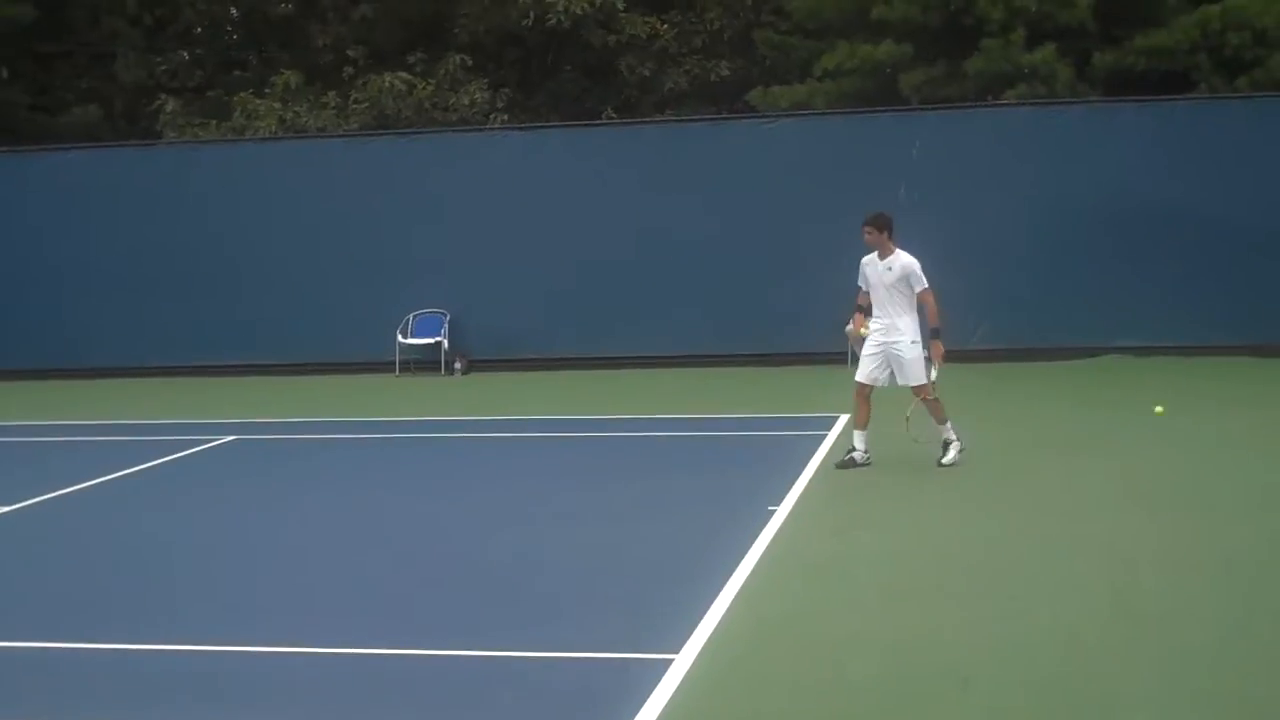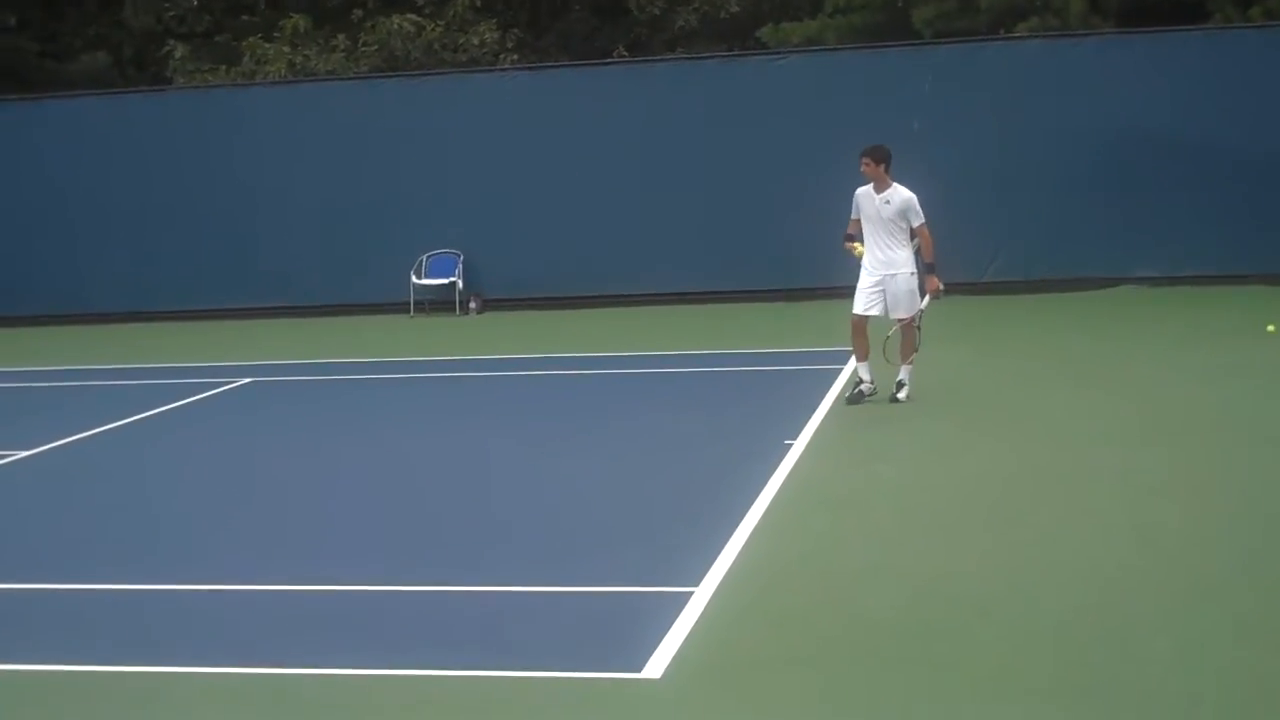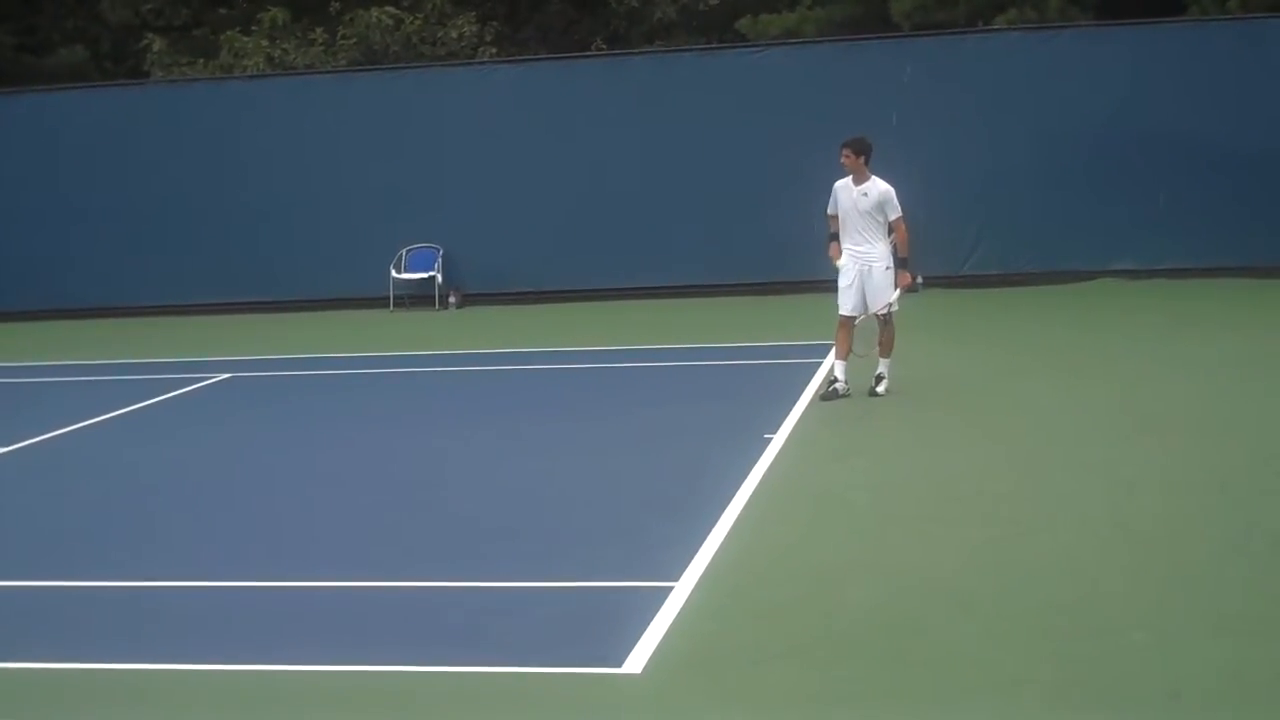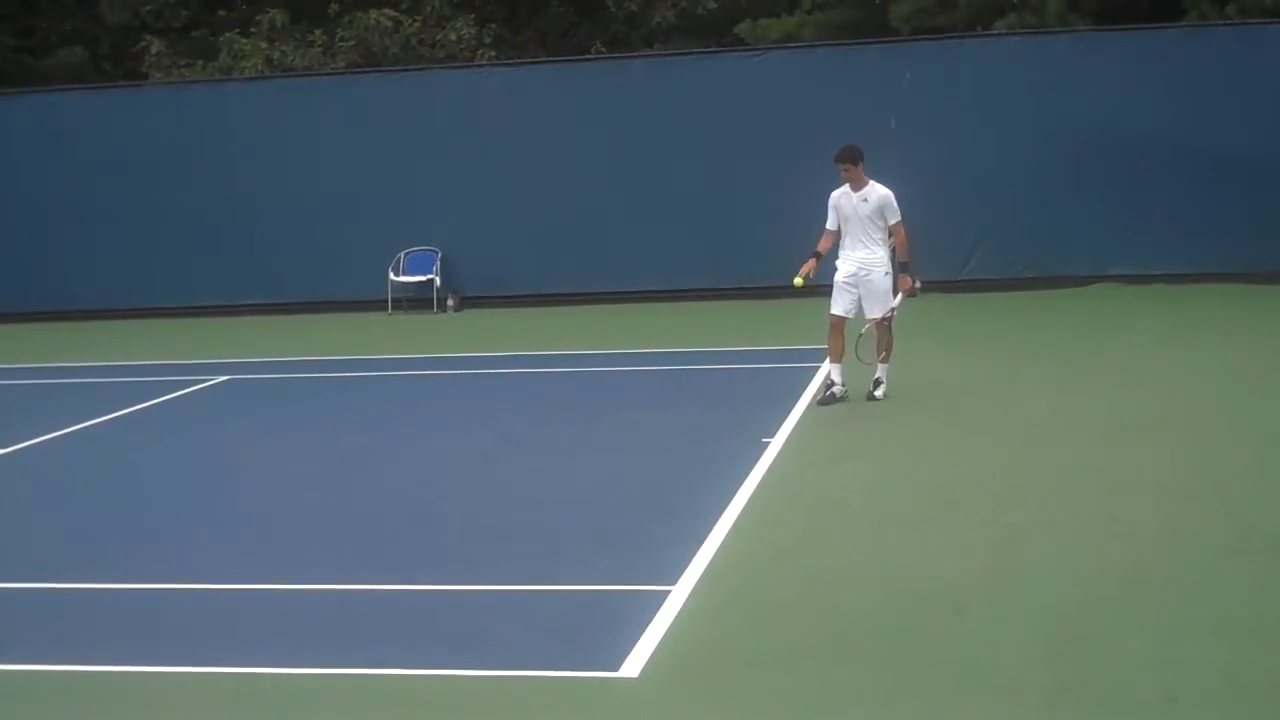
dt=0.7s
person 1, frame 1
left shoulder: (907, 263)
right shoulder: (866, 263)
left elbow: (928, 301)
left wrist: (935, 339)
right wrist: (858, 315)
left hip: (905, 338)
right hip: (876, 338)
left knee: (923, 391)
right knee: (861, 390)
left ankle: (951, 440)
right ankle: (860, 450)
person 1, frame 2
left shoulder: (905, 197)
right shoulder: (860, 194)
left elbow: (923, 235)
left wrist: (930, 273)
right wrist: (850, 239)
left hip: (902, 271)
right hip: (871, 270)
left knee: (906, 324)
right knee: (857, 321)
left ankle: (903, 381)
right ankle: (865, 380)
person 1, frame 3
left shoulder: (883, 190)
right shoulder: (839, 188)
left elbow: (899, 229)
left wrist: (903, 268)
right wrist: (834, 241)
left hip: (878, 264)
right hip: (849, 264)
left knee: (885, 319)
right knee: (844, 320)
left ankle: (882, 374)
right ankle: (839, 379)
person 1, frame 4
left shoulder: (883, 195)
right shoulder: (836, 197)
left elbow: (898, 233)
right elbow: (831, 233)
left wrist: (904, 271)
right wrist: (815, 257)
left hip: (877, 268)
right hip: (847, 268)
left knee: (883, 323)
right knee: (835, 322)
left ankle: (880, 379)
right ankle: (836, 383)
